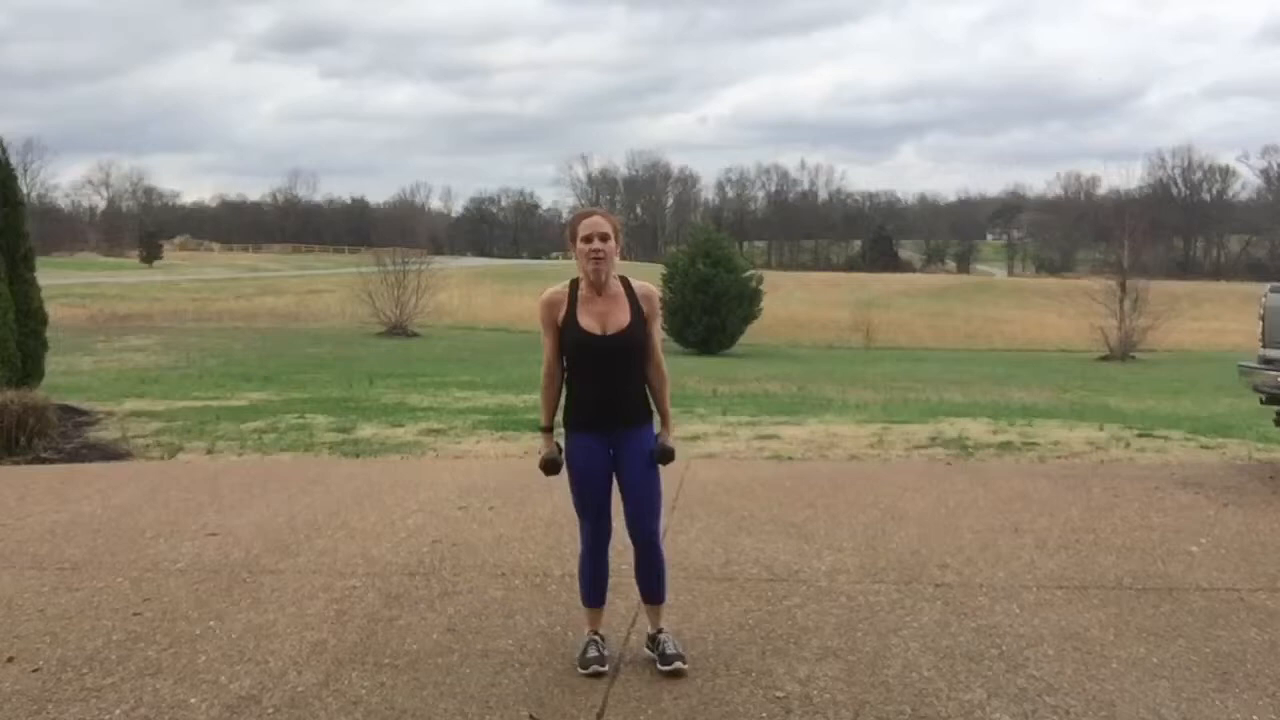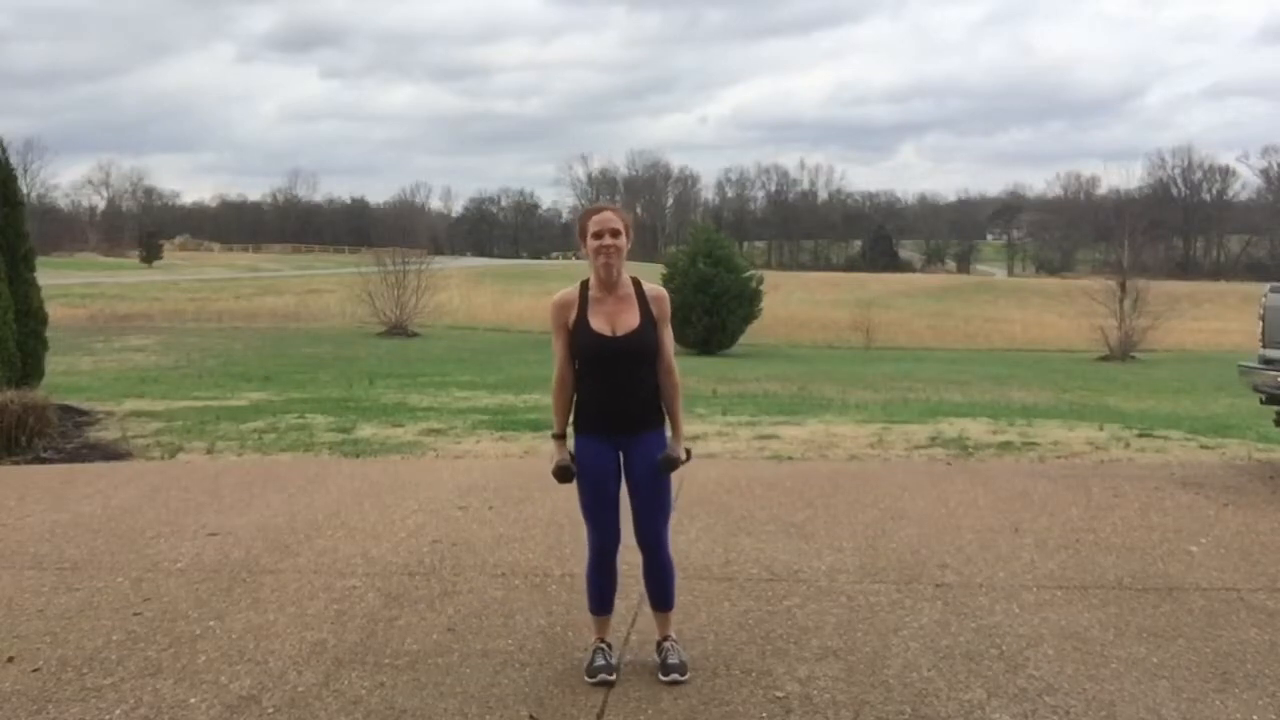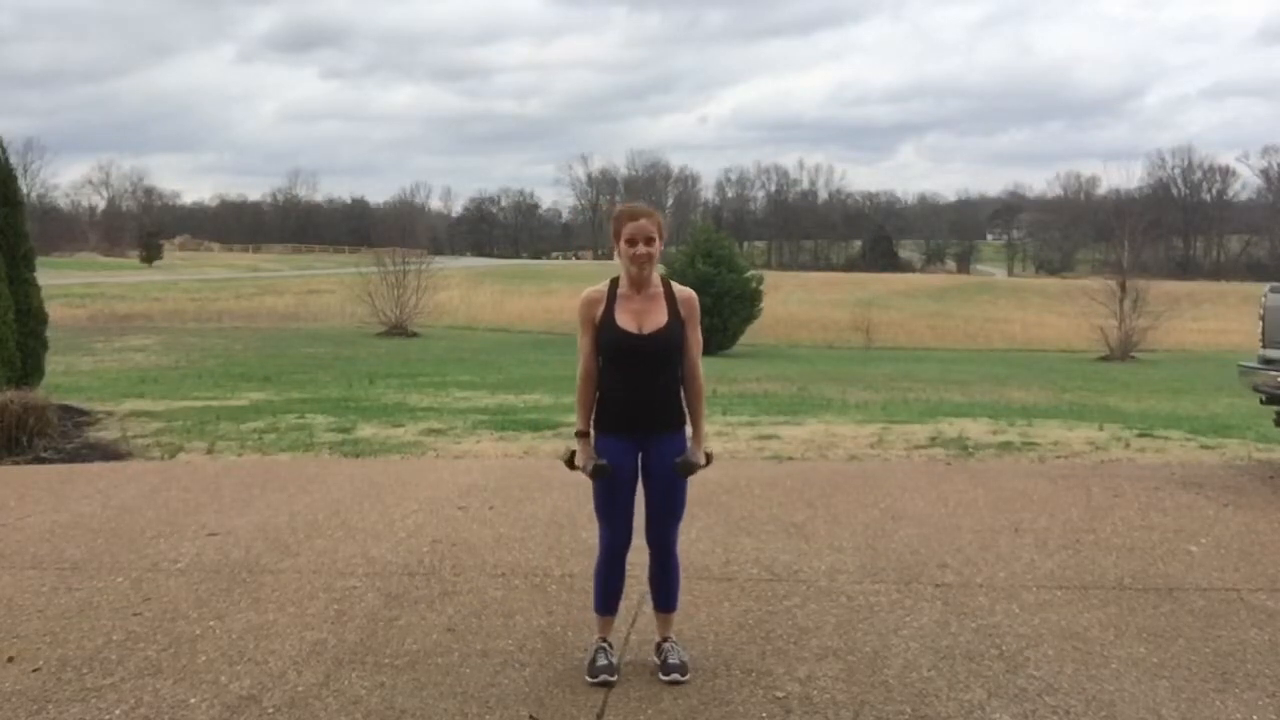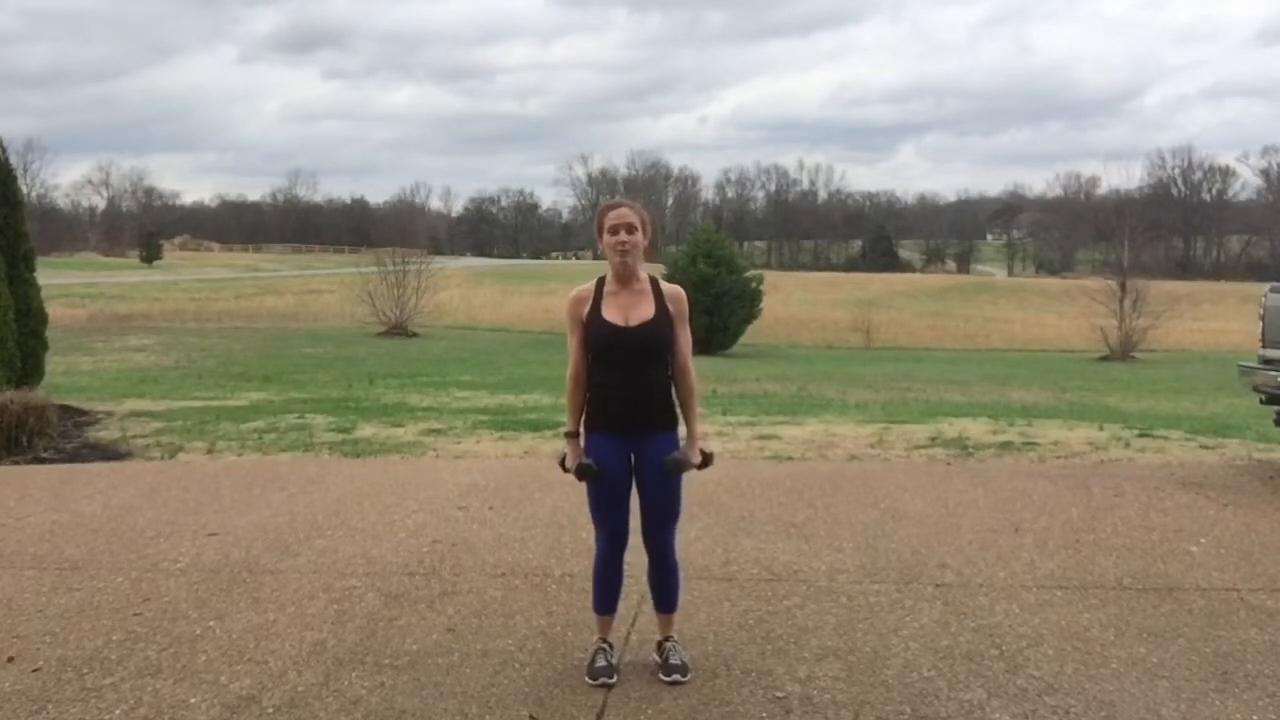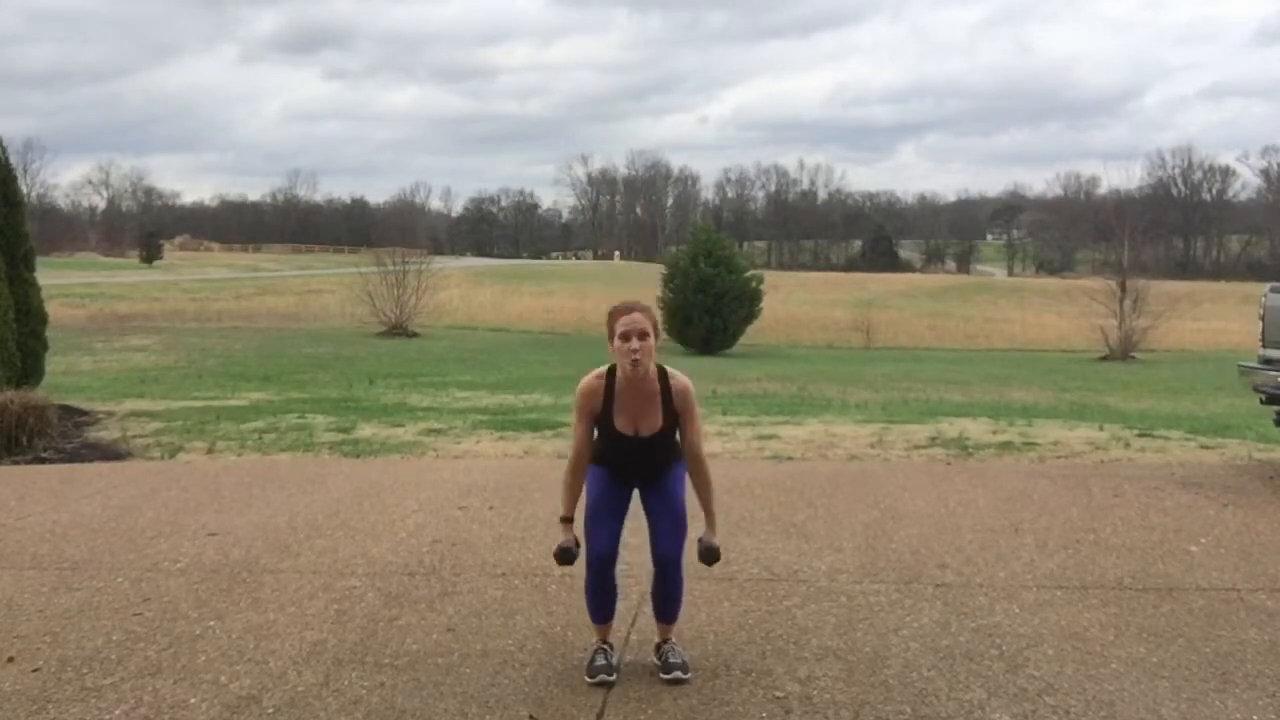
dt=1s
person 1, frame 1
left shoulder: (643, 295)
right shoulder: (555, 301)
left elbow: (655, 365)
right elbow: (551, 372)
left wrist: (666, 425)
right wrist: (546, 432)
left hip: (636, 429)
right hip: (583, 433)
left knee: (646, 533)
right knee: (594, 536)
left ankle: (657, 631)
right ankle: (594, 634)
person 1, frame 2
left shoulder: (655, 297)
right shoulder: (566, 303)
left elbow: (667, 370)
right elbow: (563, 377)
left wrist: (677, 433)
right wrist: (559, 439)
left hip: (647, 434)
right hip: (593, 438)
left knee: (654, 540)
right knee: (603, 542)
left ankle: (666, 638)
right ankle: (600, 642)
person 1, frame 3
left shoulder: (684, 299)
right shoulder: (595, 300)
left elbow: (693, 374)
right elbow: (587, 374)
left wrist: (698, 437)
right wrist: (583, 437)
left hip: (667, 436)
right hip: (613, 436)
left knee: (663, 540)
right knee: (614, 540)
left ankle: (666, 640)
right ankle: (602, 642)
person 1, frame 4
left shoulder: (672, 296)
right shoulder: (582, 299)
left elbow: (684, 371)
right elbow: (577, 374)
left wrist: (693, 436)
right wrist: (572, 438)
left hip: (658, 434)
right hip: (604, 436)
left knee: (660, 541)
right knee: (611, 541)
left ankle: (667, 640)
right ankle: (602, 642)
person 1, frame 5
left shoulder: (679, 388)
right shoulder: (593, 388)
left elbow: (696, 459)
right elbow: (578, 459)
left wrist: (710, 524)
right wrist: (567, 521)
left hip: (662, 471)
right hip: (610, 471)
left knee: (668, 556)
right knee: (599, 556)
left ankle: (666, 642)
right ankle: (603, 643)
